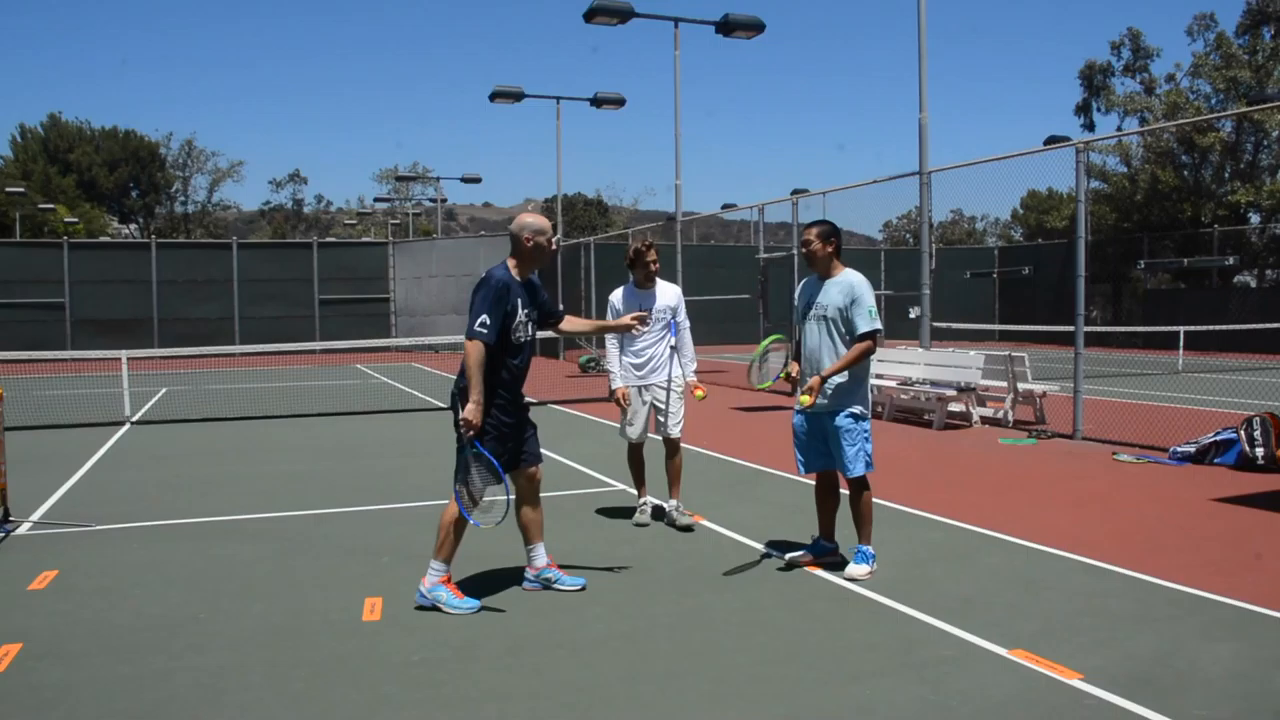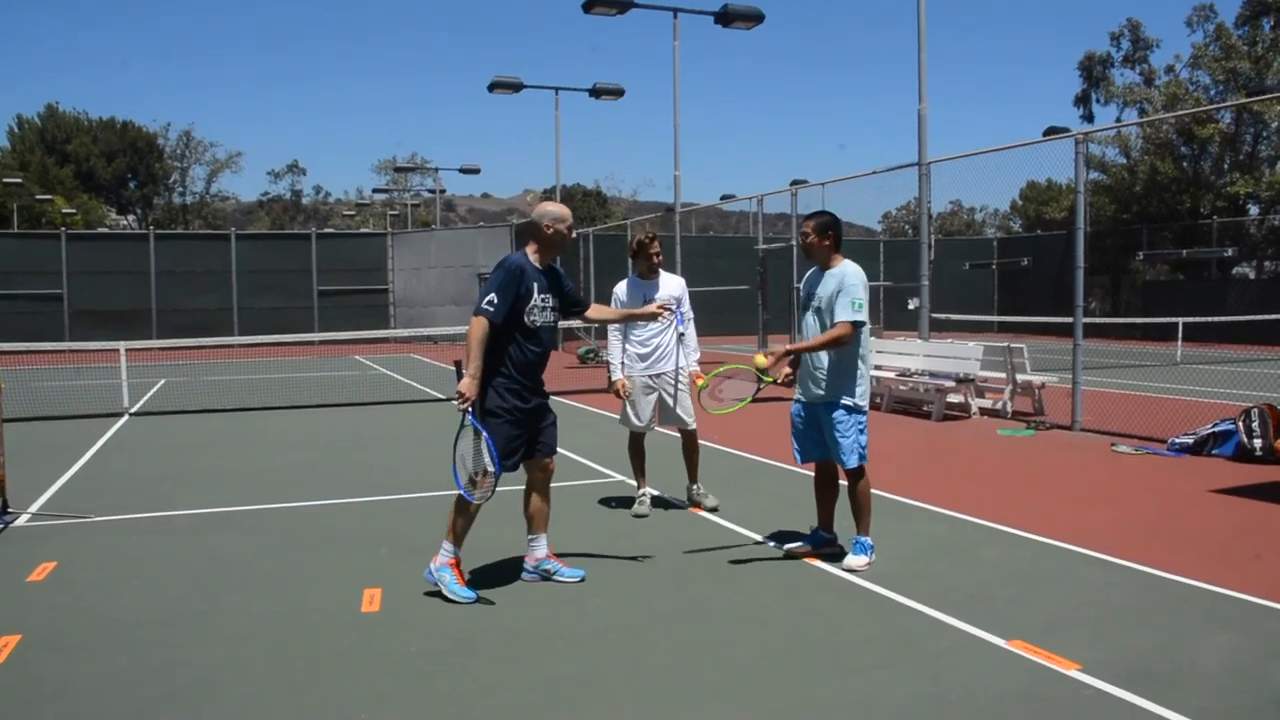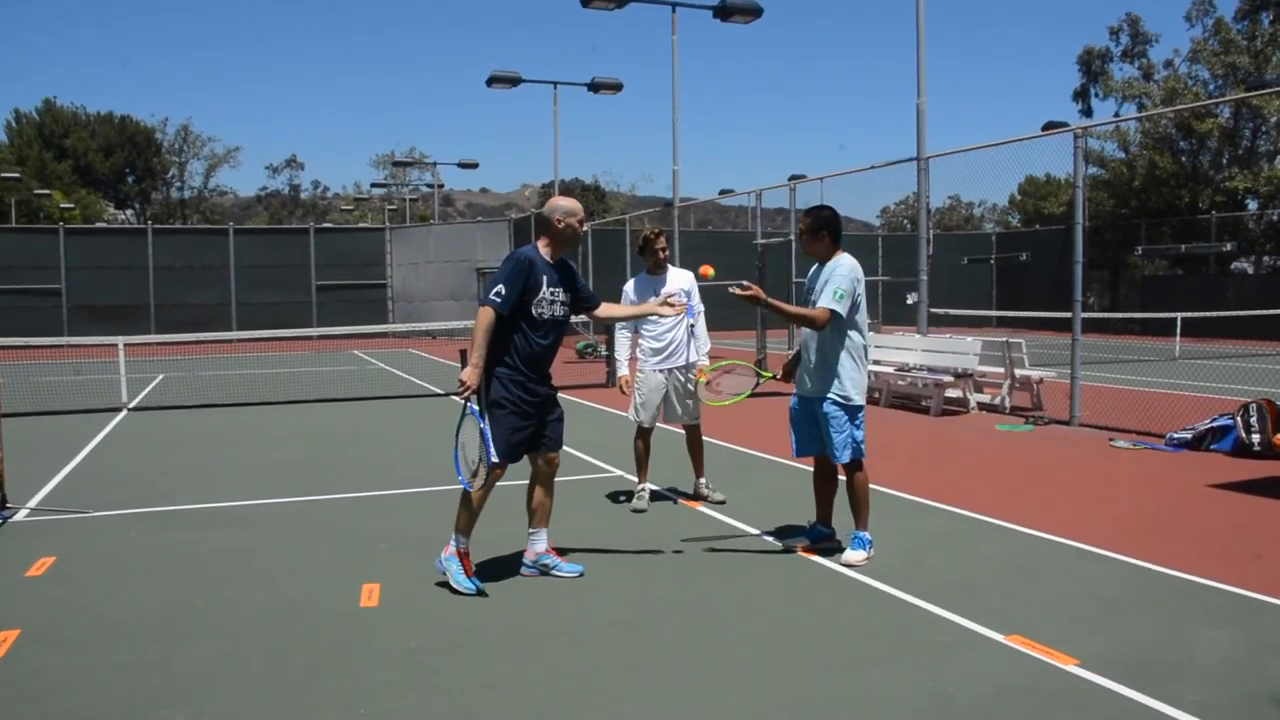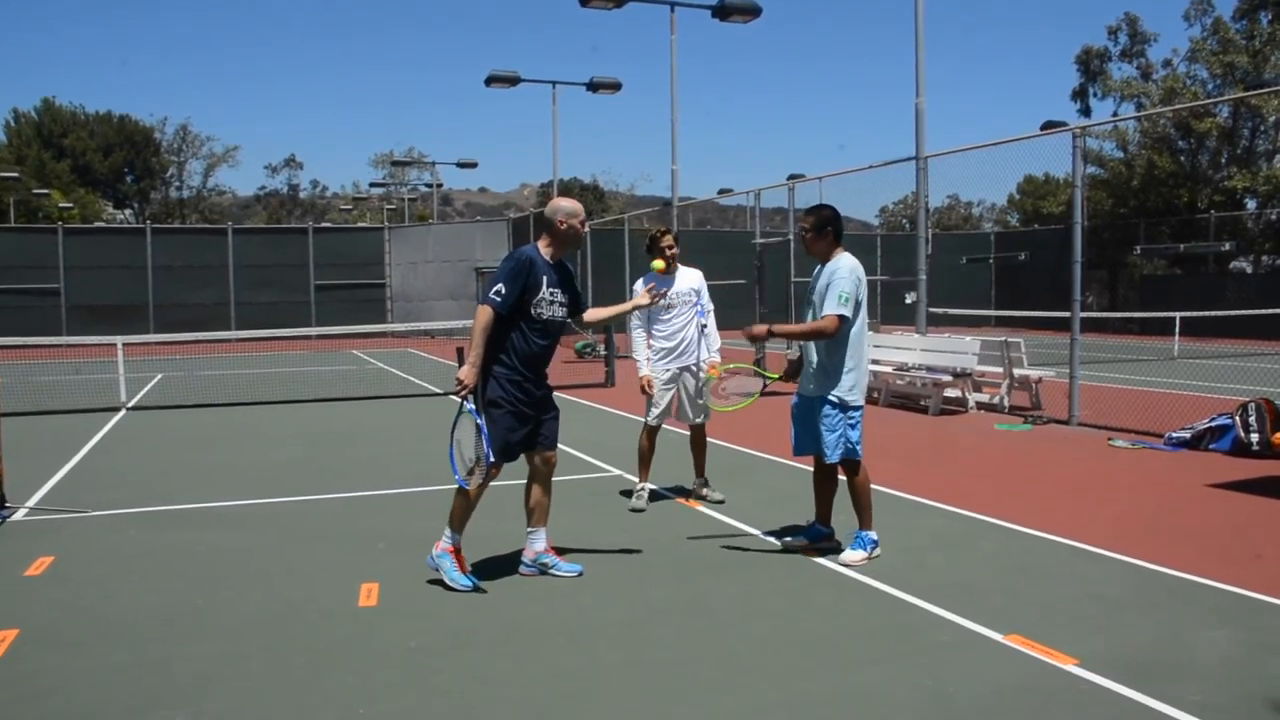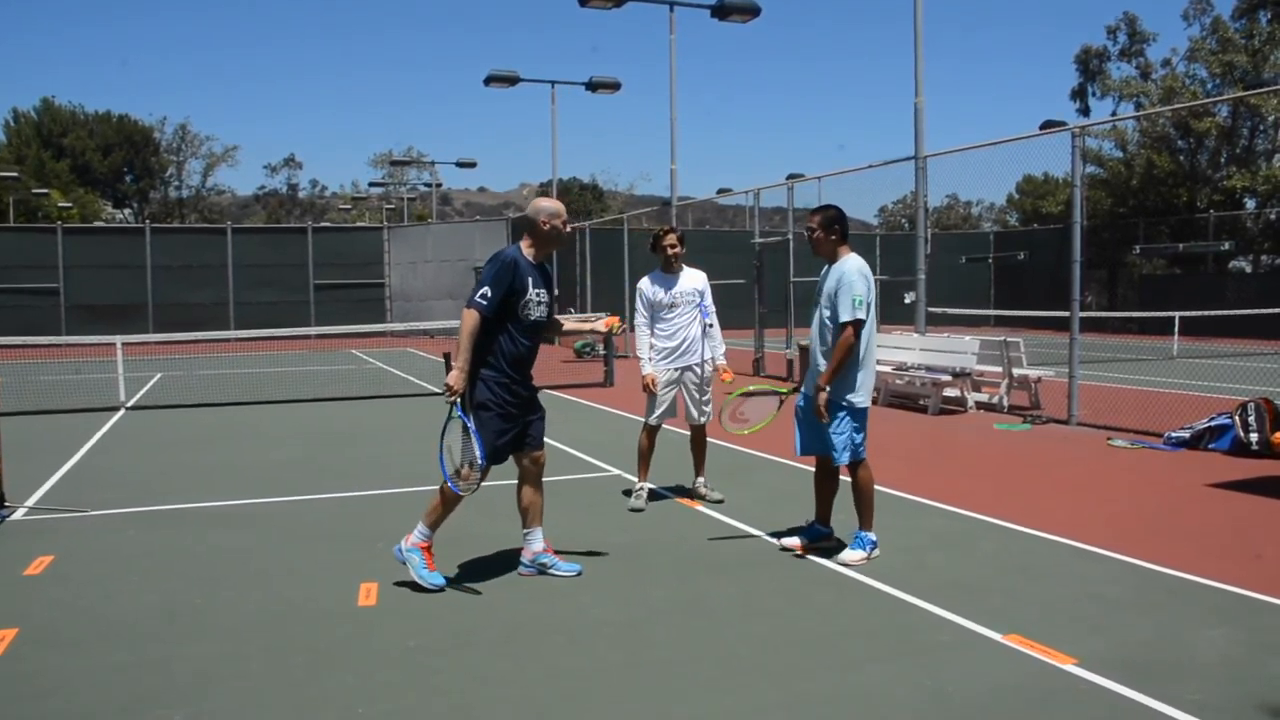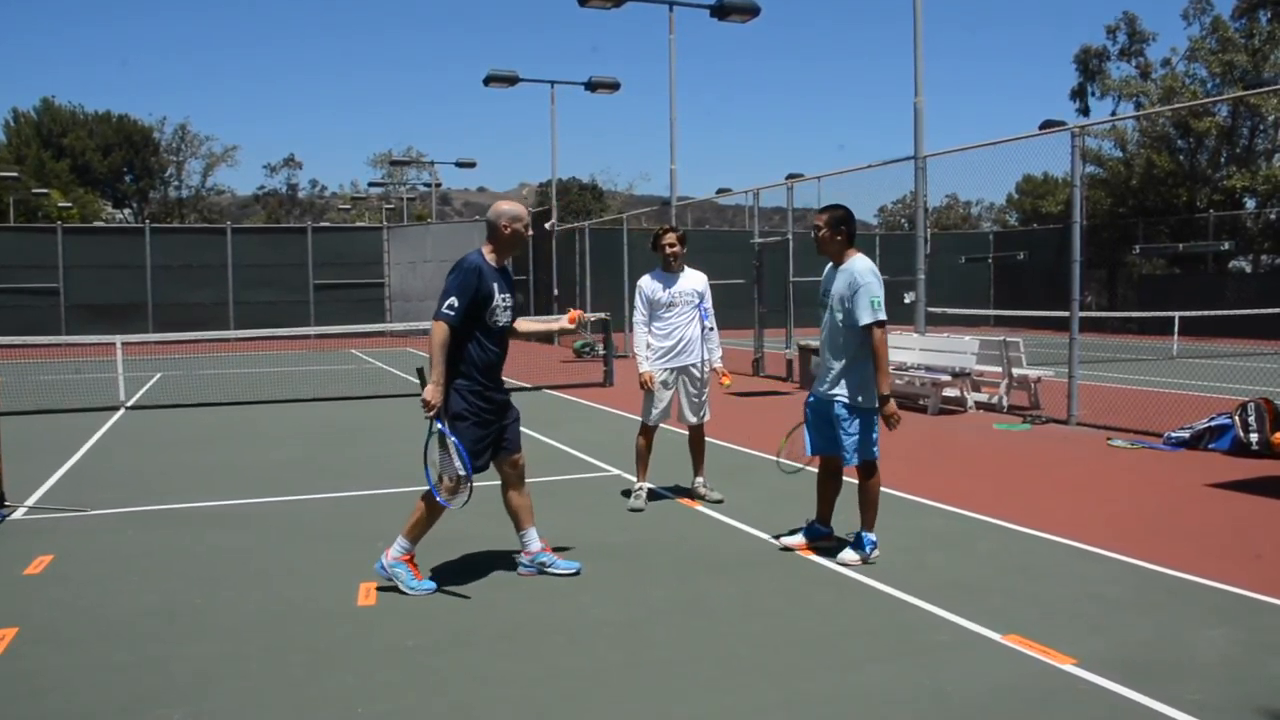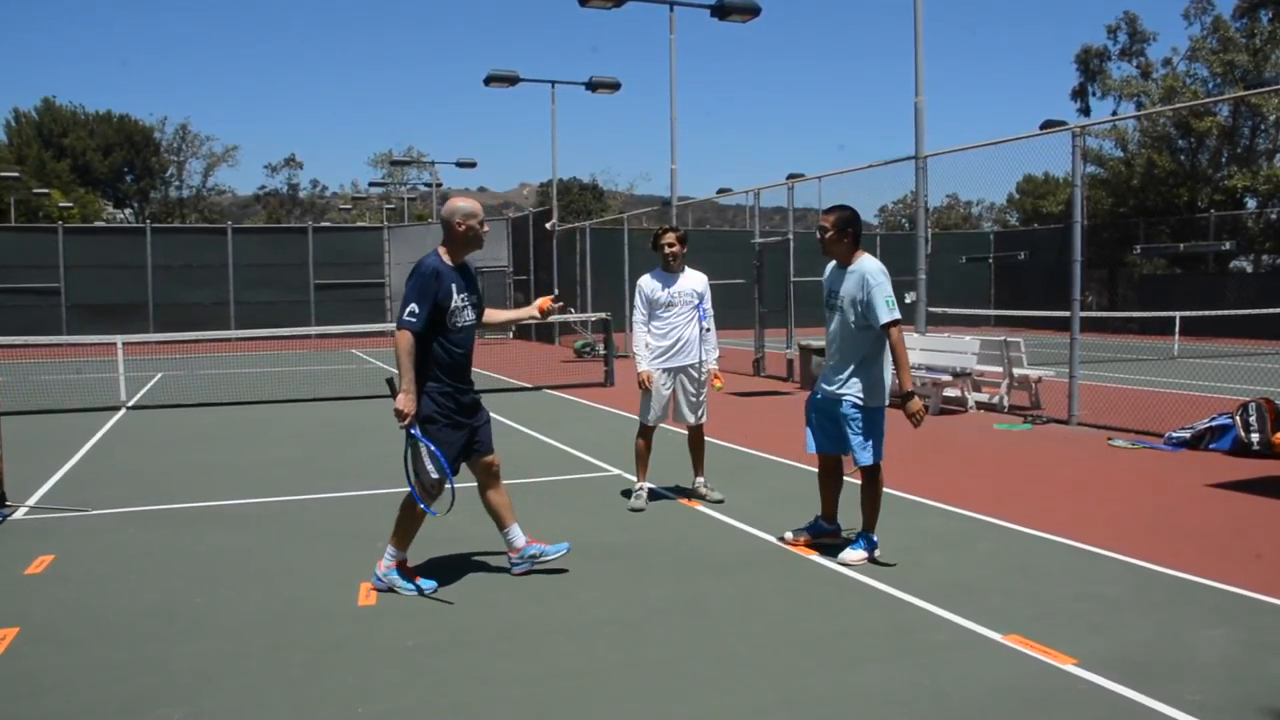
dt=0.2s
person 1, frame 1
left shoulder: (531, 286)
right shoulder: (497, 283)
left elbow: (559, 321)
right elbow: (475, 342)
left wrist: (612, 325)
right wrist: (473, 401)
left hip: (512, 406)
right hip: (484, 409)
left knee: (530, 479)
left ankle: (538, 567)
right ankle: (434, 583)
person 1, frame 2
left shoulder: (554, 276)
right shoulder: (512, 268)
left elbow: (587, 310)
right elbow: (481, 319)
left wrist: (638, 313)
right wrist: (471, 376)
left hip: (533, 393)
right hip: (500, 393)
left knee: (542, 469)
left ankle: (537, 558)
right ankle: (445, 562)
person 1, frame 3
left shoulder: (567, 272)
right shoulder: (523, 260)
left elbow: (599, 309)
right elbow: (488, 310)
left wrist: (650, 309)
right wrist: (474, 365)
left hip: (540, 386)
right hip: (506, 384)
left knee: (547, 463)
right knee: (491, 468)
left ankle: (537, 553)
right ankle: (454, 553)
person 1, frame 4
left shoulder: (564, 271)
right shoulder: (522, 261)
left elbow: (581, 314)
right elbow: (487, 309)
left wrist: (633, 304)
right wrist: (471, 364)
left hip: (536, 386)
right hip: (503, 383)
left knee: (543, 463)
right knee: (488, 466)
left ankle: (536, 553)
right ankle: (446, 550)
person 1, frame 5
left shoulder: (542, 270)
right shoulder: (507, 262)
right elbow: (473, 312)
left wrist: (590, 327)
right wrist: (460, 369)
left hip: (521, 386)
right hip: (490, 385)
left knee: (533, 463)
left ankle: (535, 553)
right ankle: (415, 545)
person 1, frame 6
left shoulder: (503, 273)
right shoulder: (469, 270)
right elbow: (441, 325)
left wrist: (554, 326)
right wrist: (436, 383)
left hip: (493, 391)
right hip: (464, 394)
left knee: (514, 467)
left ankle: (534, 552)
right ankle: (396, 558)
person 1, frame 7
left shoulder: (465, 270)
right shoulder: (429, 271)
right elbow: (405, 332)
left wrist: (527, 313)
right wrist: (406, 391)
left hip: (463, 392)
right hip: (433, 397)
left knee: (488, 467)
left ankle: (520, 548)
right ankle: (390, 567)
person 2, frame 1
left shoulder: (855, 284)
right shoulder: (804, 287)
left elbow: (867, 343)
left wrist: (823, 376)
right wrist: (796, 364)
left hip: (847, 403)
right hip: (811, 402)
left knee: (856, 476)
right knee: (823, 475)
left ankle: (865, 551)
right ankle: (825, 543)
person 2, frame 2
left shoulder: (850, 276)
right shoulder: (811, 277)
left elbow: (842, 333)
left wrist: (791, 349)
right wrist: (794, 364)
left hip: (843, 395)
right hip: (809, 392)
left knee: (853, 467)
right knee: (821, 466)
left ankle: (863, 541)
right ankle: (824, 534)
person 2, frame 3
left shoulder: (844, 269)
right shoulder: (817, 269)
left elbow: (819, 319)
left wrist: (766, 301)
right wrist: (796, 360)
left hip: (839, 388)
right hip: (811, 385)
left knee: (850, 461)
right knee: (821, 460)
left ankle: (862, 536)
right ankle: (823, 529)
person 2, frame 4
left shoulder: (845, 270)
right shoulder: (823, 269)
left elbow: (828, 327)
left wrist: (771, 331)
right wrist: (799, 361)
left hip: (837, 388)
right hip: (813, 386)
left knee: (848, 460)
right knee: (821, 460)
left ankle: (867, 536)
right ankle: (821, 529)
person 2, frame 5
left shoulder: (852, 271)
right shoulder: (829, 270)
left elbow: (850, 335)
left wrist: (825, 386)
left hip: (842, 390)
right hip: (820, 387)
left knee: (854, 460)
right knee: (823, 459)
left ankle: (866, 537)
right ankle: (820, 528)
person 2, frame 6
left shoulder: (862, 273)
right shoulder: (830, 270)
left elbow: (877, 333)
left wrist: (885, 393)
left hip: (854, 391)
right hip: (825, 387)
left knee: (863, 462)
right knee: (826, 459)
left ankle: (866, 538)
right ankle: (820, 528)
person 2, frame 7
left shoulder: (871, 273)
right shoulder: (831, 271)
left elbow: (892, 332)
left wrist: (907, 391)
left hip: (861, 390)
right hip: (829, 385)
left knee: (867, 464)
right knee: (827, 457)
left ankle: (868, 538)
right ankle: (827, 524)
person 3, frame 1
left shoulder: (673, 293)
right shoulder: (617, 298)
left elbow: (683, 334)
right elbow: (612, 342)
left wrist: (690, 373)
right wrist: (616, 382)
left hip: (667, 379)
right hip: (633, 382)
left knee: (672, 440)
right knee: (635, 442)
left ankle: (673, 505)
right ankle: (643, 501)
person 3, frame 2
left shoulder: (676, 283)
right shoulder: (622, 290)
left elbow: (687, 325)
right elbow: (615, 333)
left wrist: (693, 363)
right wrist: (616, 373)
left hip: (675, 369)
right hip: (638, 372)
left knee: (688, 429)
right knee: (637, 432)
left ankle: (695, 490)
right ankle: (642, 492)
person 3, frame 3
left shoulder: (686, 278)
right shoulder: (633, 287)
left elbow: (698, 318)
right elbow: (625, 330)
left wrist: (703, 357)
right wrist: (622, 369)
left hip: (685, 364)
right hip: (650, 367)
left knee: (692, 425)
right knee: (644, 427)
left ankle: (700, 483)
right ankle: (642, 488)
person 3, frame 4
left shoulder: (695, 277)
right shoulder: (643, 286)
left elbow: (708, 317)
right elbow: (638, 330)
left wrist: (714, 354)
right wrist: (643, 370)
left hip: (695, 362)
right hip: (661, 366)
left knee: (698, 424)
right knee: (651, 426)
left ankle: (700, 483)
right ankle: (642, 487)
person 3, frame 5
left shoulder: (699, 278)
right shoulder: (646, 285)
left elbow: (710, 320)
right elbow: (642, 328)
left wrist: (719, 356)
right wrist: (646, 368)
left hip: (697, 363)
right hip: (662, 365)
left knee: (698, 424)
right knee: (651, 425)
left ankle: (699, 483)
right ankle: (641, 486)
person 3, frame 6
left shoulder: (699, 280)
right shoulder: (646, 283)
left elbow: (709, 322)
right elbow: (640, 326)
left wrist: (716, 360)
right wrist: (642, 366)
left hip: (694, 363)
right hip: (659, 366)
left knee: (696, 425)
right knee: (648, 426)
left ankle: (699, 483)
right ankle: (640, 486)
person 3, frame 7
left shoulder: (699, 280)
right shoulder: (646, 283)
left elbow: (708, 323)
right elbow: (639, 325)
left wrist: (712, 362)
right wrist: (641, 365)
left hip: (692, 364)
right hip: (657, 365)
left knee: (696, 425)
right knee: (647, 426)
left ankle: (699, 482)
right ankle: (640, 486)
